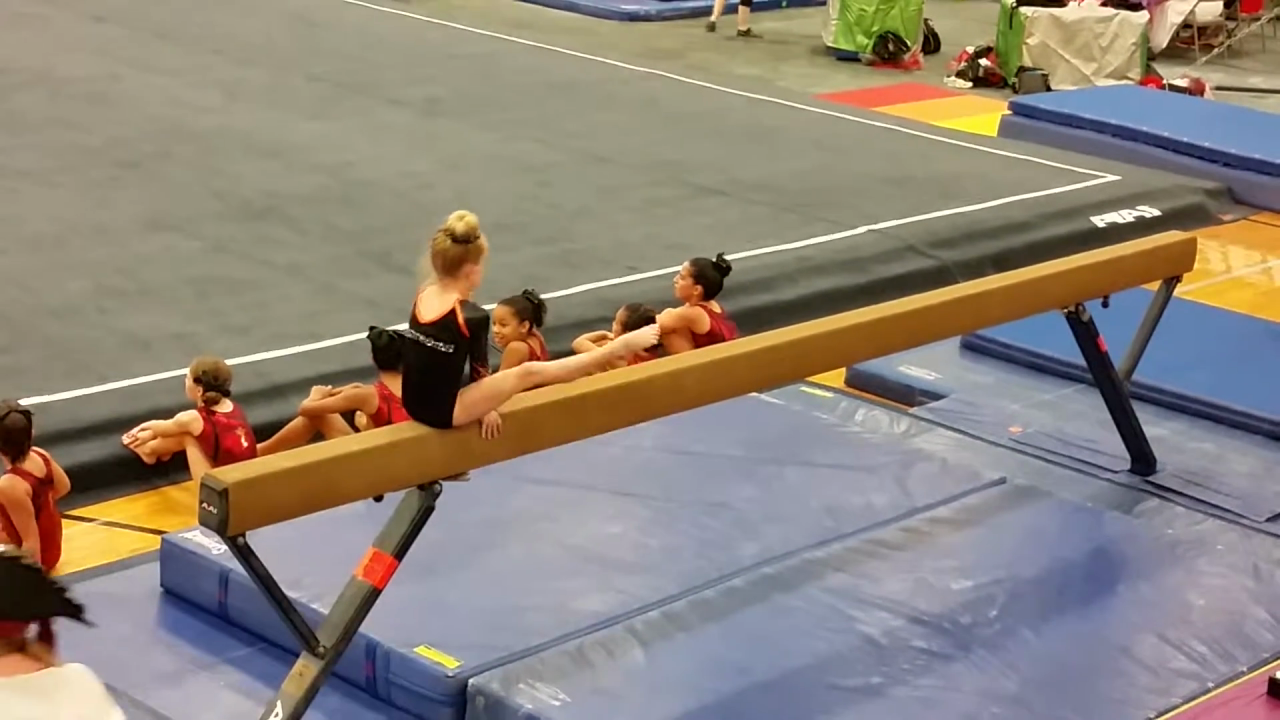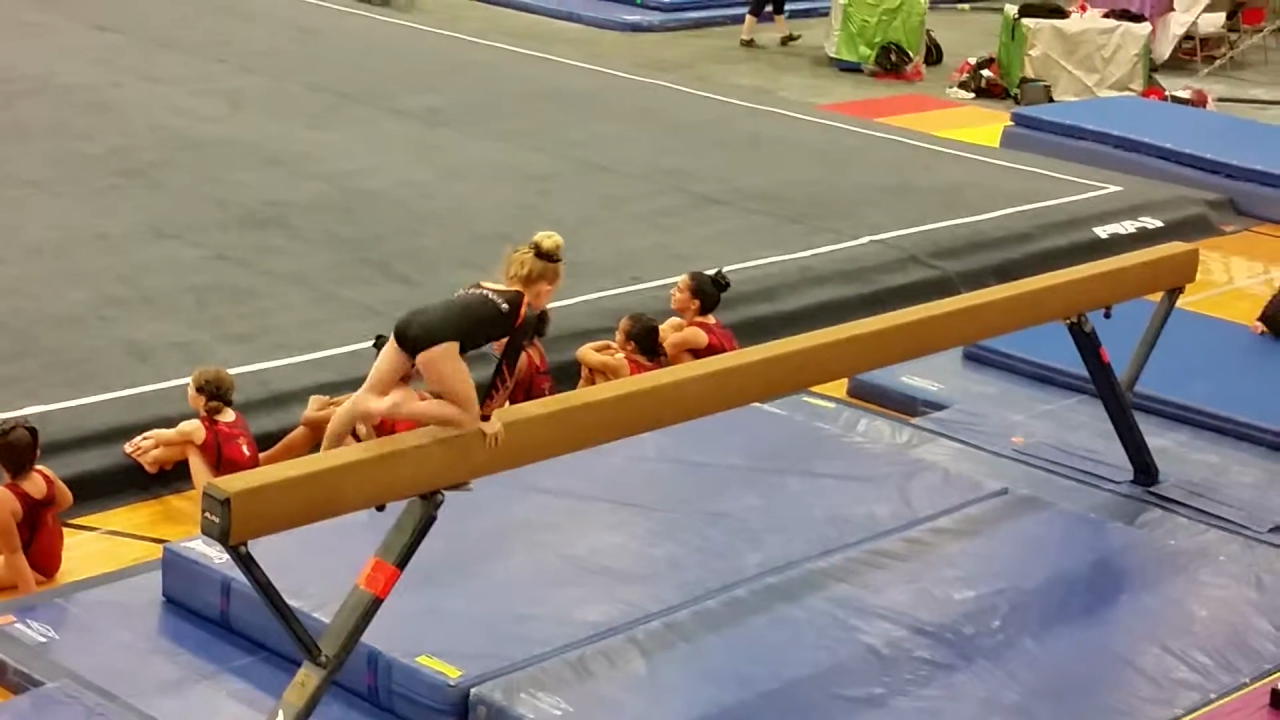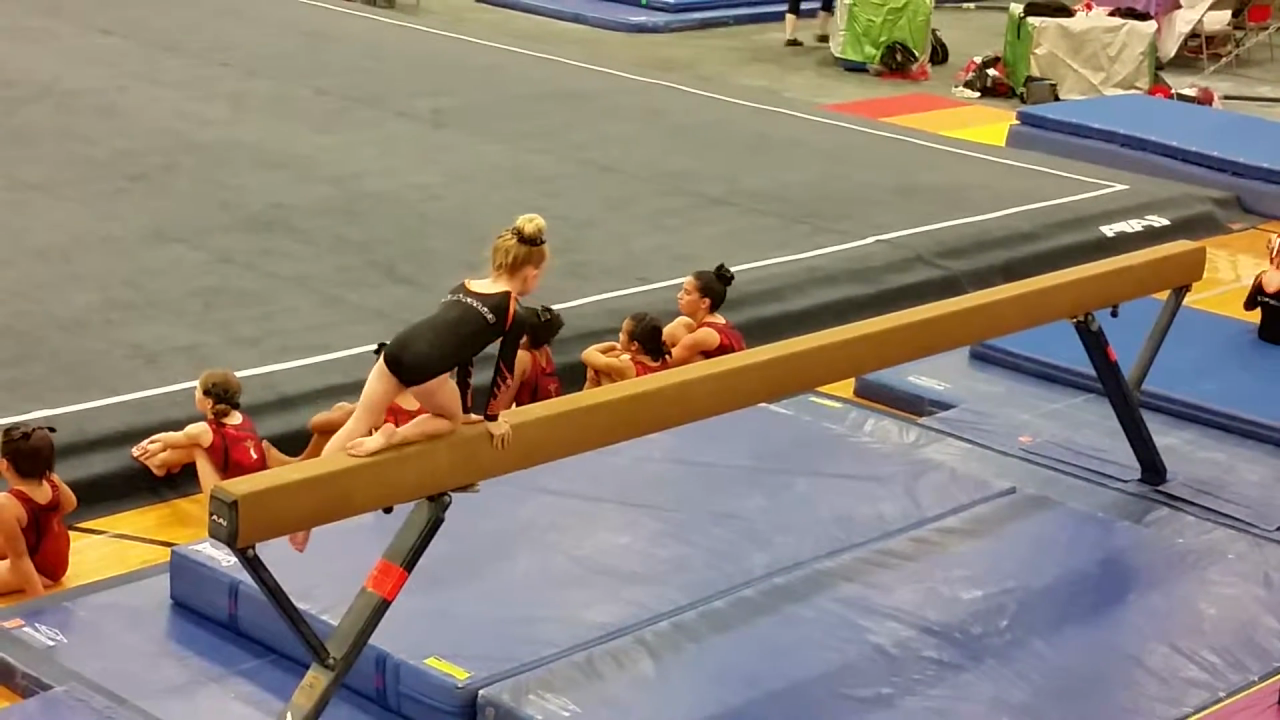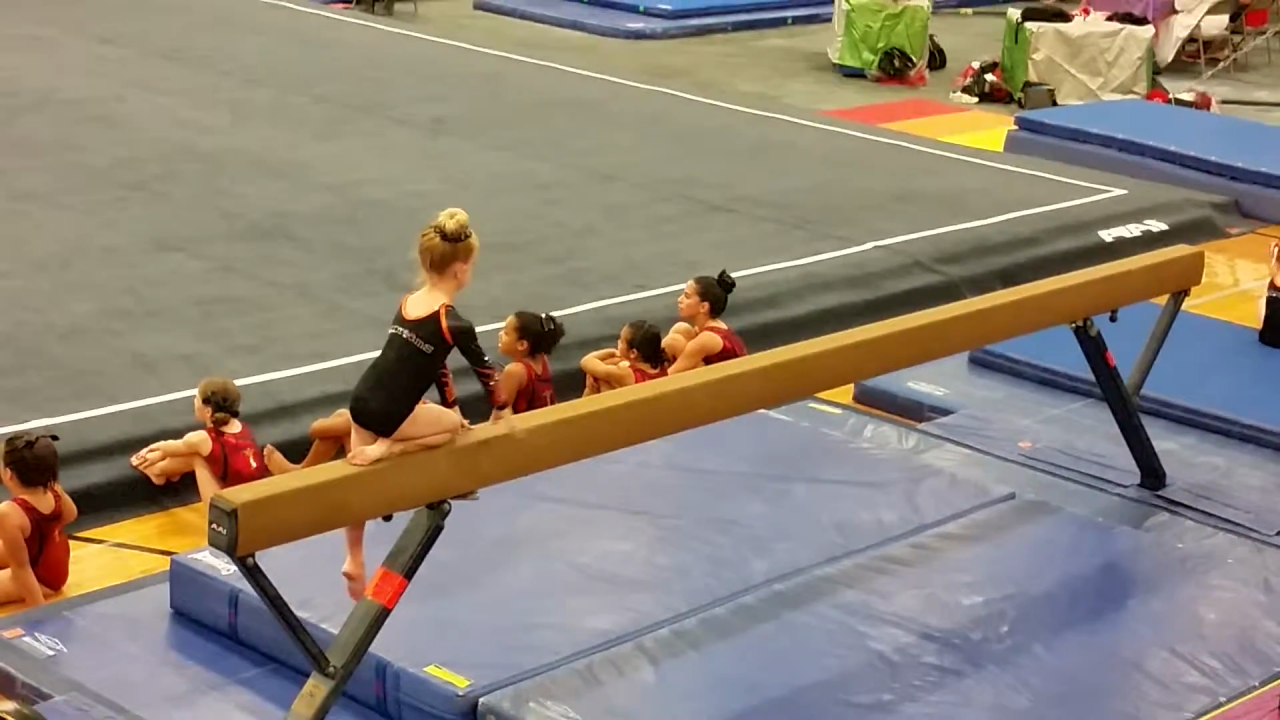
dt=0.7s
person 1, frame 1
left shoulder: (422, 297)
right shoulder: (473, 316)
right elbow: (480, 370)
right wrist: (486, 409)
left hip: (414, 405)
right hip: (444, 411)
right knee: (531, 373)
right ankle: (619, 347)
person 1, frame 2
left shoulder: (477, 289)
right shoulder: (523, 317)
right elbow: (505, 373)
right wrist: (485, 418)
left hip: (409, 324)
right hip: (435, 339)
left knee: (362, 399)
right knee: (467, 415)
right ankle: (397, 407)
person 1, frame 3
left shoulder: (463, 287)
right shoulder: (516, 316)
right elbow: (504, 372)
left wrist: (465, 408)
right wrist: (492, 418)
left hip: (397, 348)
right hip: (425, 366)
left knee: (357, 424)
right knee: (451, 418)
right ankle: (391, 436)
person 1, frame 4
left shoulder: (408, 302)
right shoulder: (455, 324)
right elbow: (485, 369)
left wrist: (449, 402)
right wrist: (500, 407)
left hip: (362, 400)
right hip: (388, 414)
right knee: (445, 428)
left ankle: (353, 560)
right ankle: (378, 450)
